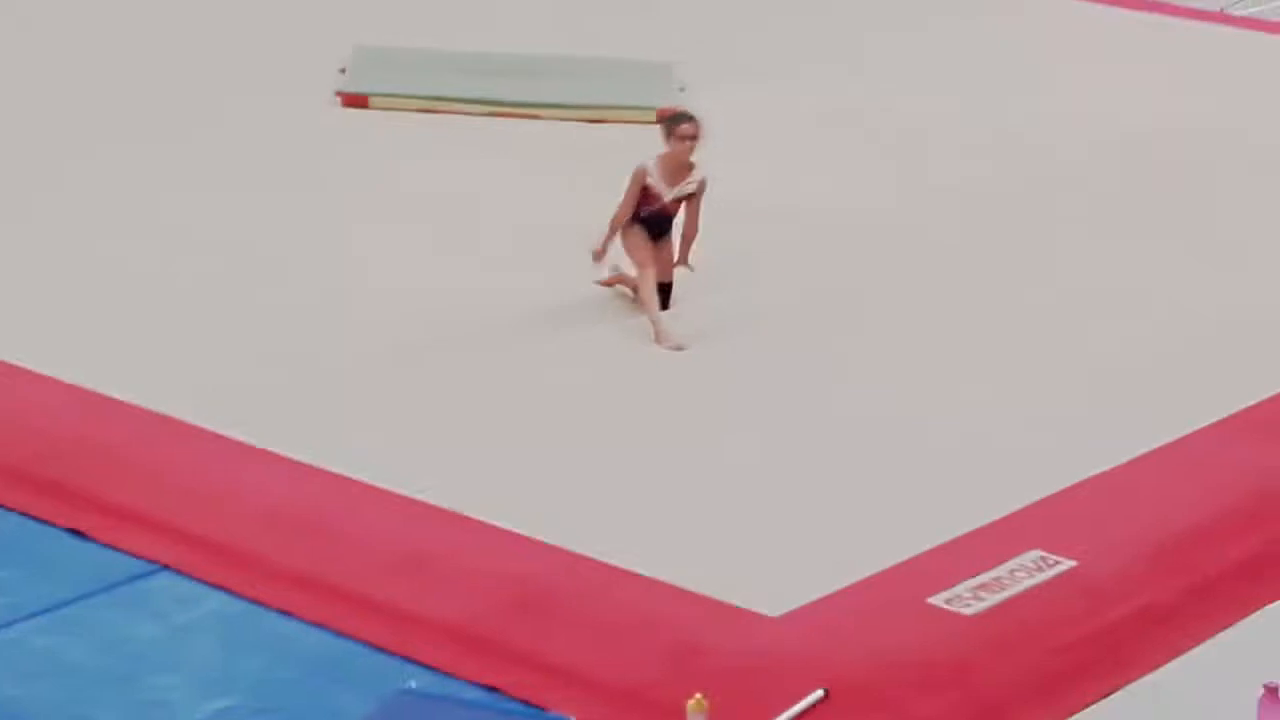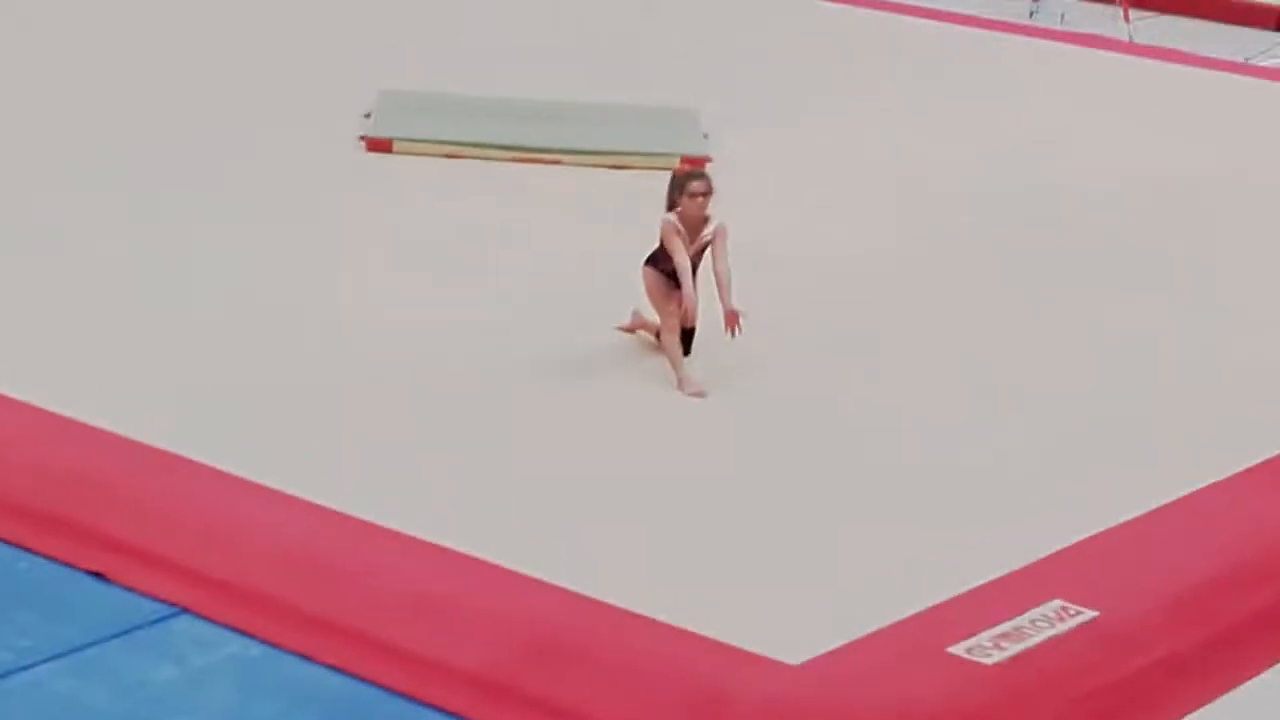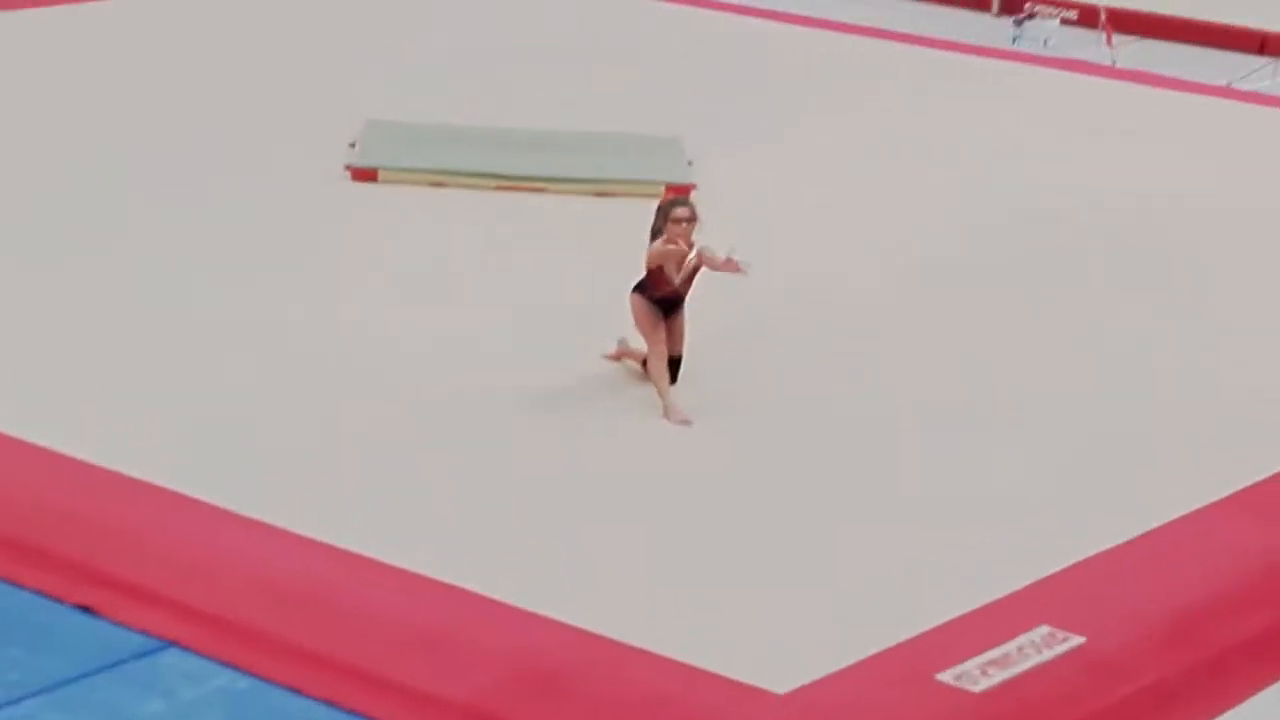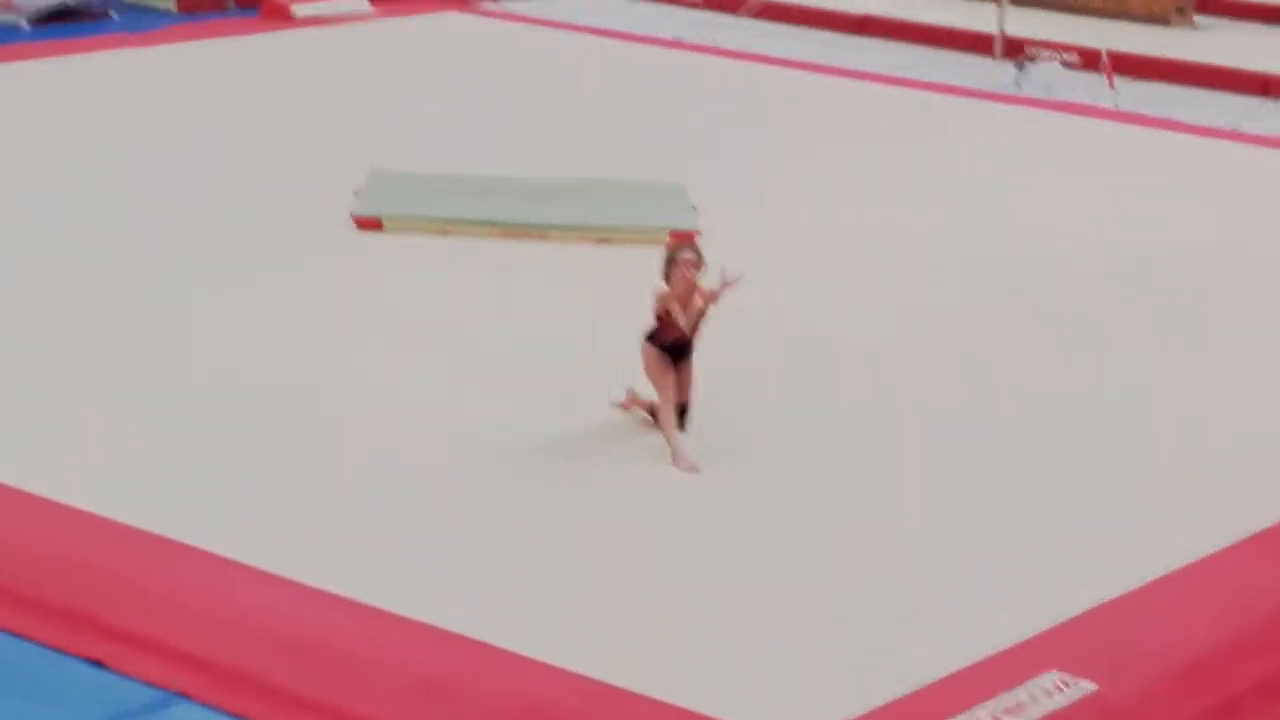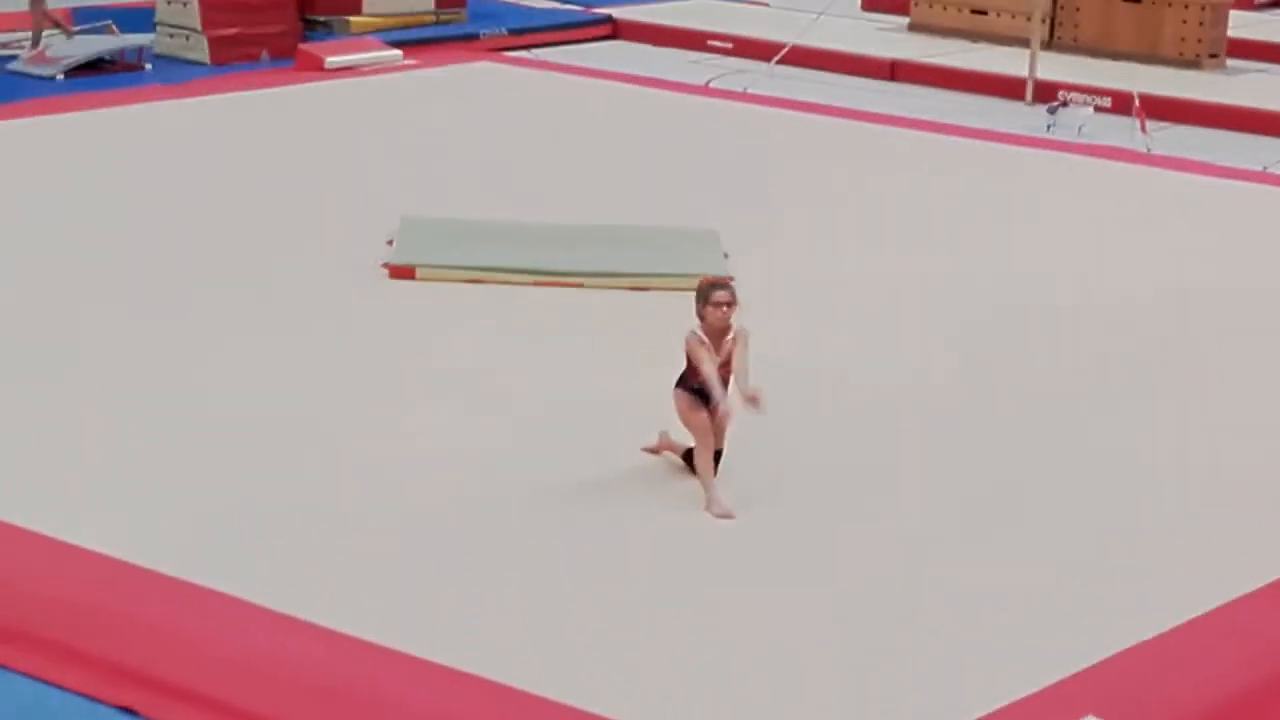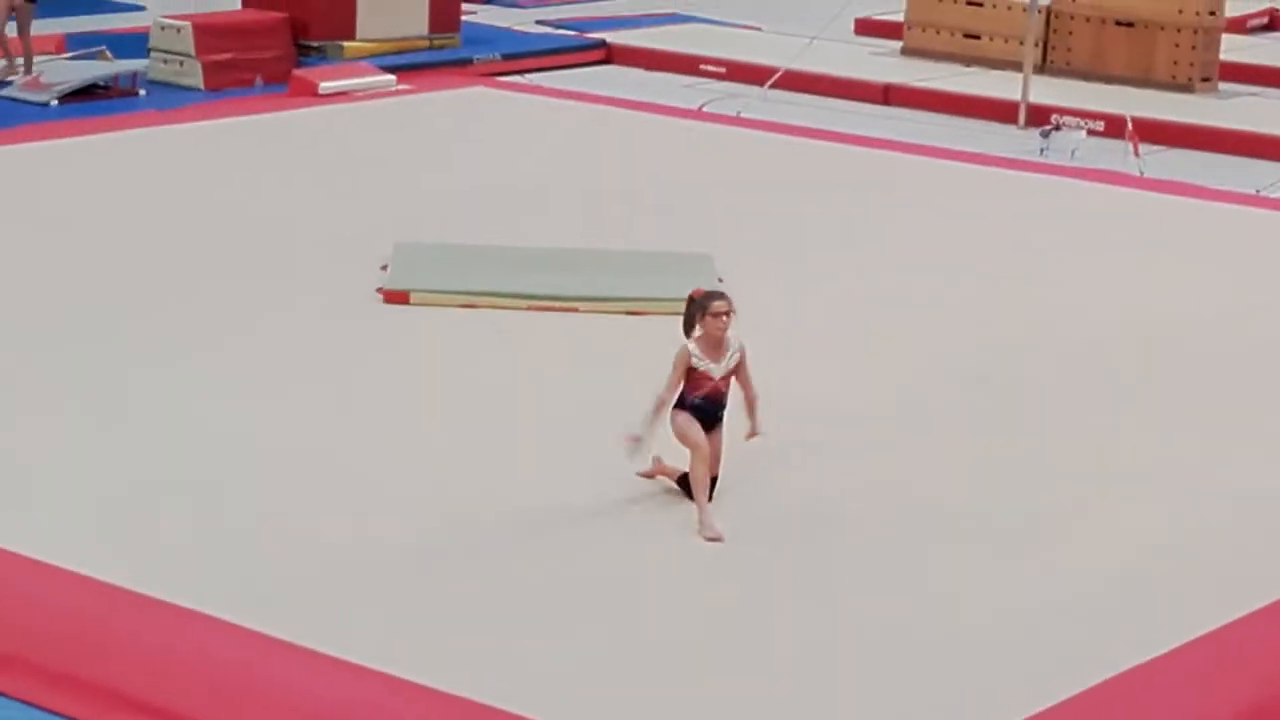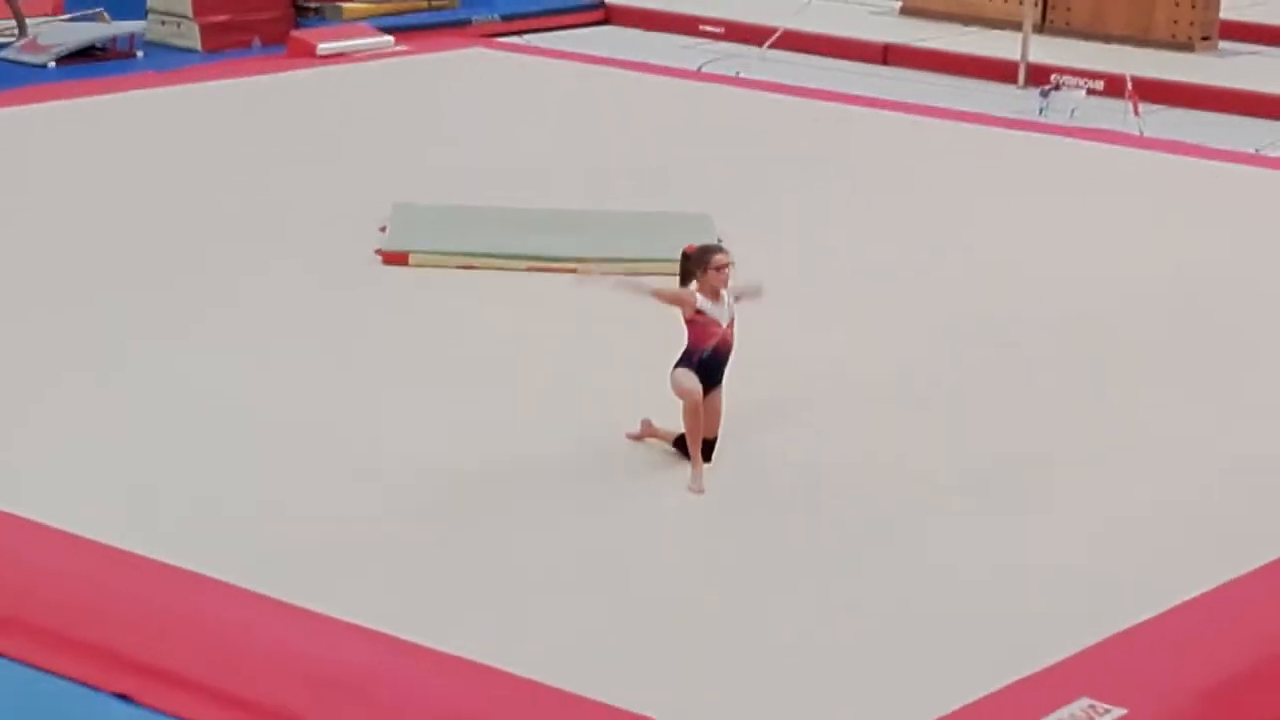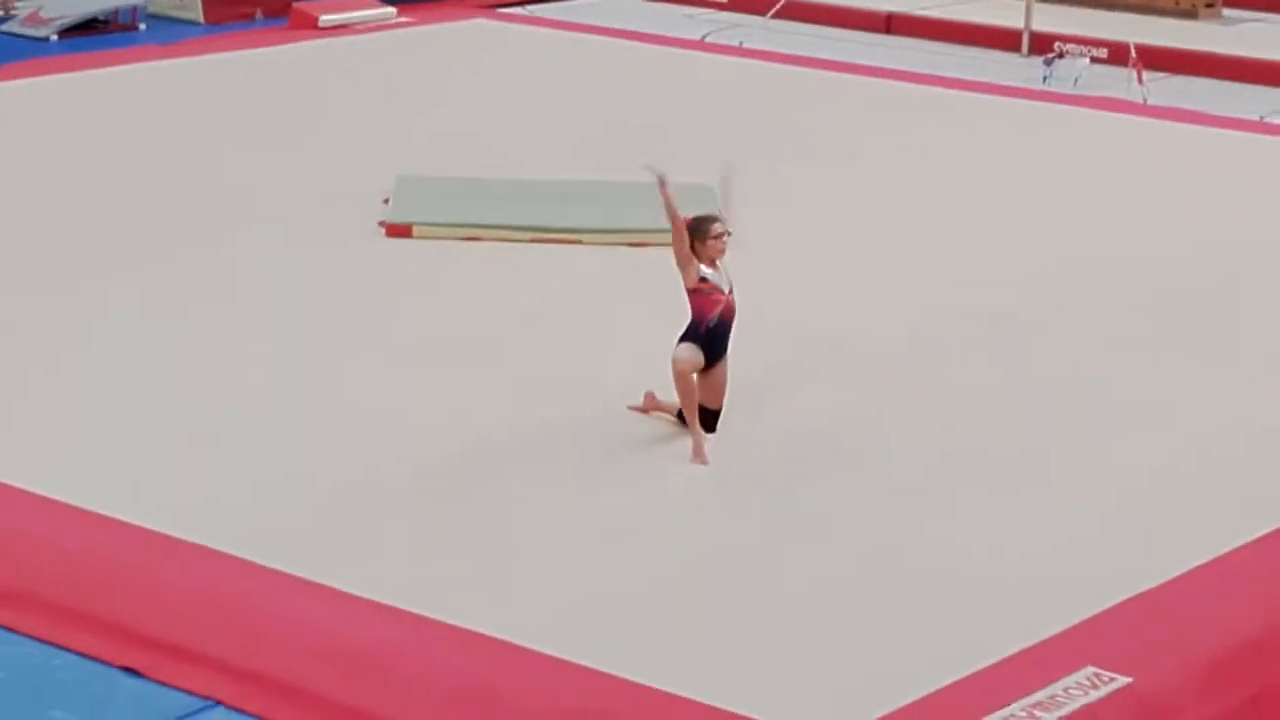
dt=0.2s
person 1, frame 1
left shoulder: (698, 179)
right shoulder: (646, 170)
left elbow: (691, 223)
right elbow: (624, 209)
left wrist: (683, 255)
right wrist: (604, 245)
left hip: (662, 229)
right hip: (636, 224)
left knee: (663, 301)
right knee: (648, 268)
left ankle: (620, 277)
right ankle: (659, 329)
person 1, frame 2
left shoulder: (716, 228)
right shoulder: (669, 224)
left elbow: (721, 266)
right elbow: (680, 258)
left wrist: (727, 306)
right wrist: (687, 290)
left hip: (687, 275)
right hip: (658, 271)
left knee: (685, 346)
right knee: (671, 318)
left ankle: (641, 322)
right ankle: (683, 376)
person 1, frame 3
left shoulder: (699, 252)
right shoulder: (656, 251)
left elbow: (712, 261)
right elbow: (668, 254)
left wrist: (723, 265)
right wrist: (677, 251)
left hip: (674, 304)
right hip: (646, 300)
left knee: (671, 373)
right knee: (658, 346)
left ankle: (627, 351)
right ankle: (669, 405)
person 1, frame 4
left shoulder: (703, 295)
right shoulder: (663, 296)
left elbow: (712, 297)
right elbow: (673, 297)
left wrist: (718, 291)
right wrist: (684, 287)
left hip: (683, 351)
right hip: (656, 349)
left knee: (680, 417)
right knee: (668, 394)
left ankle: (634, 399)
right ankle: (678, 451)
person 1, frame 5
left shoulder: (739, 334)
right shoulder: (693, 338)
left elbow: (740, 363)
right elbow: (707, 369)
left wrist: (745, 389)
right wrist: (720, 400)
left hip: (717, 394)
right hip: (689, 393)
left knee: (712, 464)
right knee: (704, 436)
left ankle: (667, 443)
right ankle: (712, 497)
person 1, frame 6
left shoulder: (736, 347)
right shoulder: (688, 351)
left elbow: (747, 388)
right elbow: (667, 392)
left wrist: (753, 423)
right wrist: (645, 430)
left hip: (714, 417)
right hip: (686, 413)
left knee: (706, 487)
right knee: (702, 450)
left ankle: (661, 468)
right ankle: (705, 517)
person 1, frame 7
left shoulder: (727, 296)
right shoulder: (690, 299)
left elbow: (742, 291)
right elbow: (654, 292)
left wrist: (753, 289)
right wrist: (620, 281)
left hip: (715, 376)
right hip: (688, 369)
left knee: (706, 449)
right knee: (693, 395)
left ankle: (652, 431)
right ankle: (696, 469)
person 1, frame 8
left shoulder: (719, 266)
right shoulder: (692, 268)
left elbow: (717, 226)
right elbow: (677, 227)
right wrist: (665, 191)
left hip: (718, 350)
right hip: (694, 342)
left knee: (710, 421)
right knee: (681, 364)
left ankle: (657, 403)
right ankle: (695, 434)
